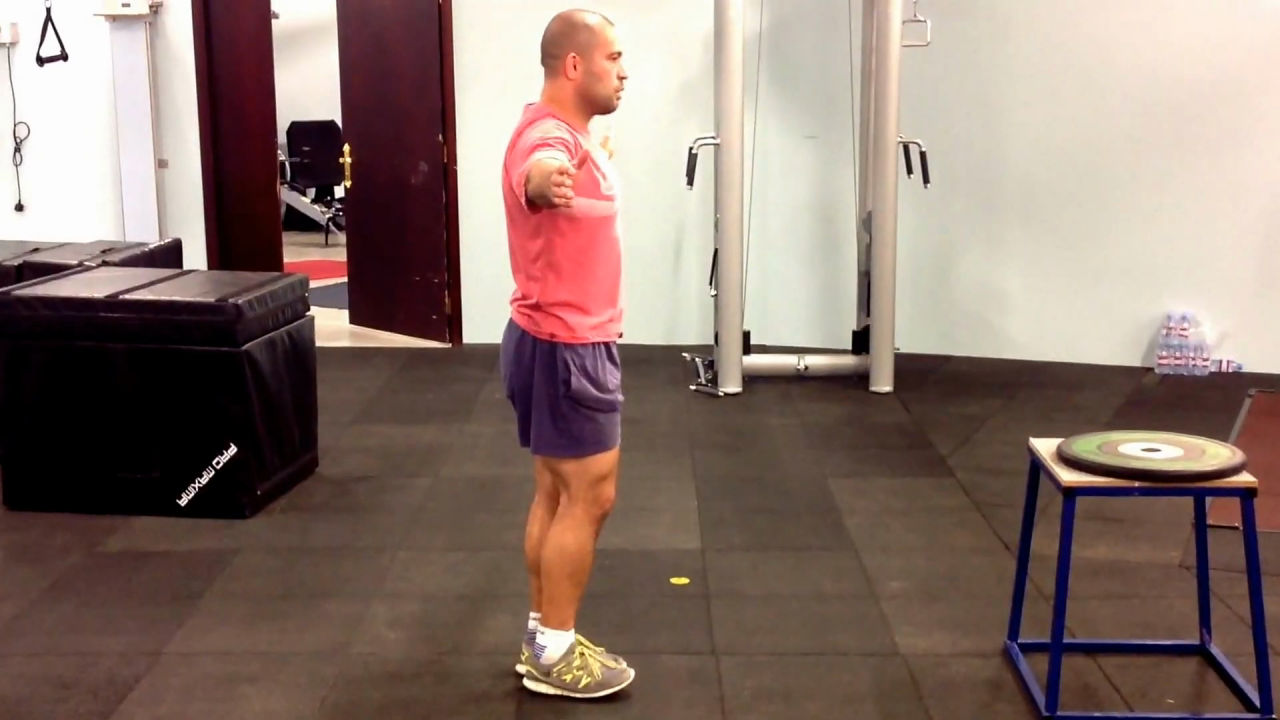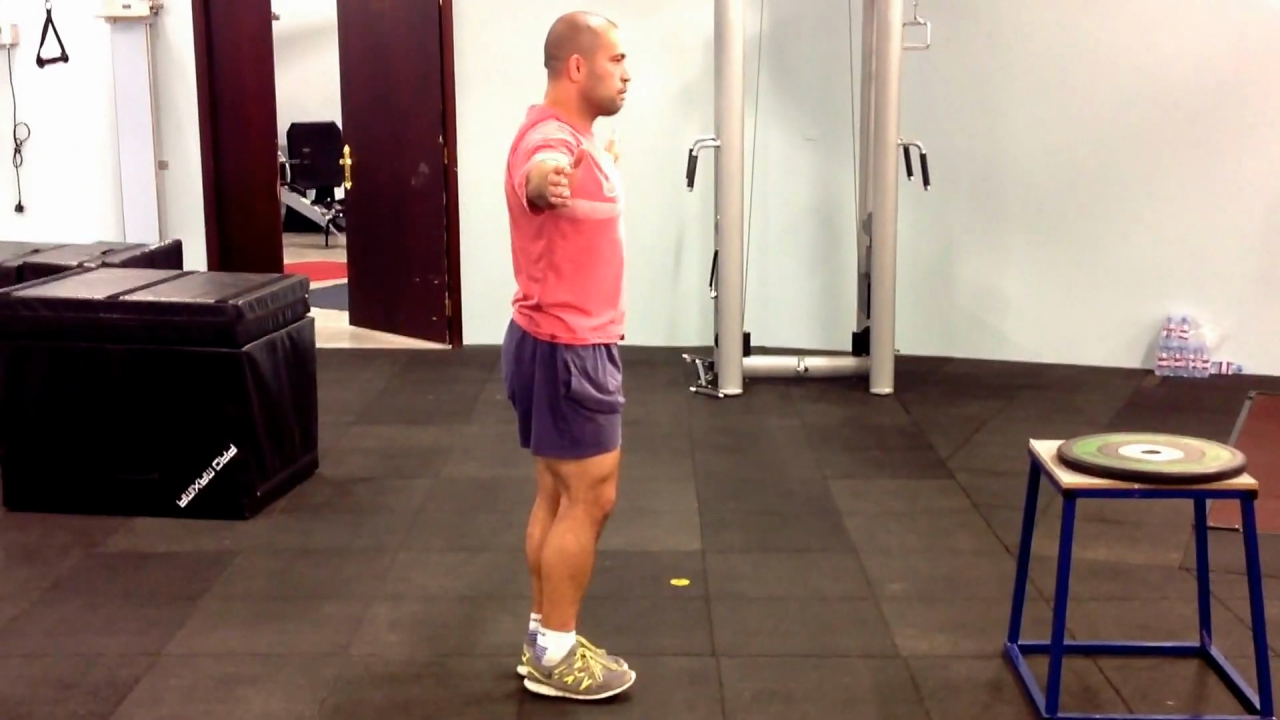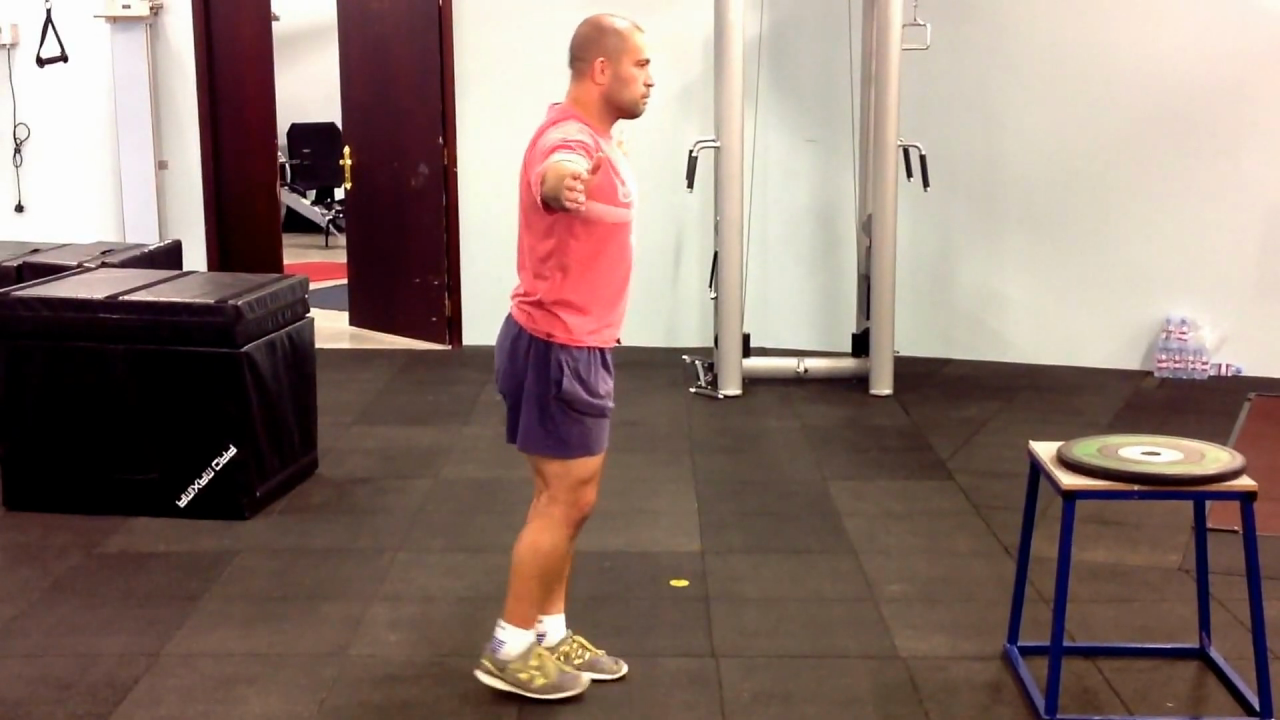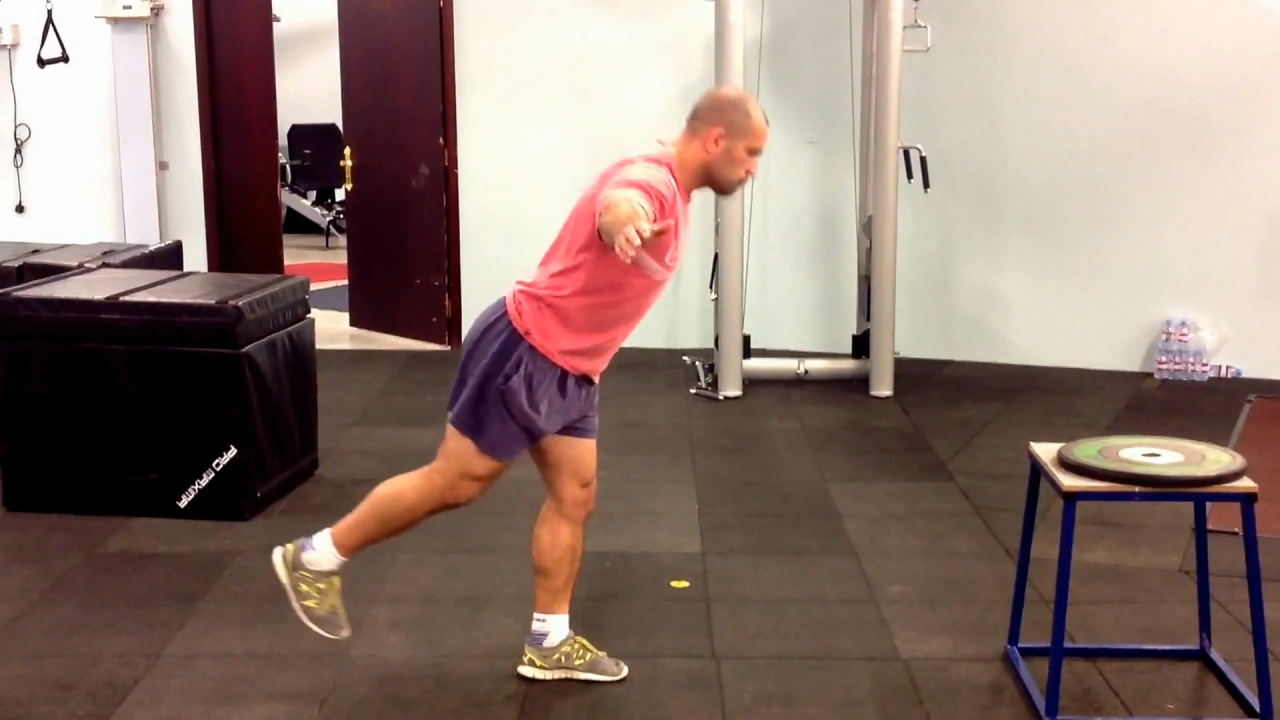
dt=1s
person 1, frame 1
left shoulder: (567, 133)
right shoulder: (548, 136)
right elbow: (534, 175)
left wrist: (594, 161)
right wrist: (546, 181)
left hip: (563, 341)
right hip: (564, 348)
left knee: (557, 494)
right knee: (588, 497)
left ankle: (543, 638)
right ankle: (552, 653)
person 1, frame 2
left shoulder: (573, 136)
right shoulder: (551, 139)
right elbow: (536, 176)
left wrist: (598, 165)
right wrist: (546, 182)
left hip: (568, 343)
right hip: (565, 349)
left knee: (559, 496)
right knee: (589, 499)
left ankle: (545, 638)
right ankle: (554, 654)
person 1, frame 3
left shoulder: (589, 136)
right shoulder: (568, 139)
right elbow: (553, 178)
right wrist: (561, 183)
left hip: (571, 345)
right hip: (558, 349)
left knee: (559, 497)
right knee: (569, 501)
left ankle: (548, 635)
right ankle: (510, 648)
person 1, frame 4
left shoulder: (669, 184)
right shoulder: (650, 181)
right elbow: (616, 206)
right wrist: (624, 225)
left hip: (570, 367)
right hip: (527, 352)
left knee: (574, 497)
right knee: (455, 484)
left ankle: (549, 642)
right ankle: (314, 557)
